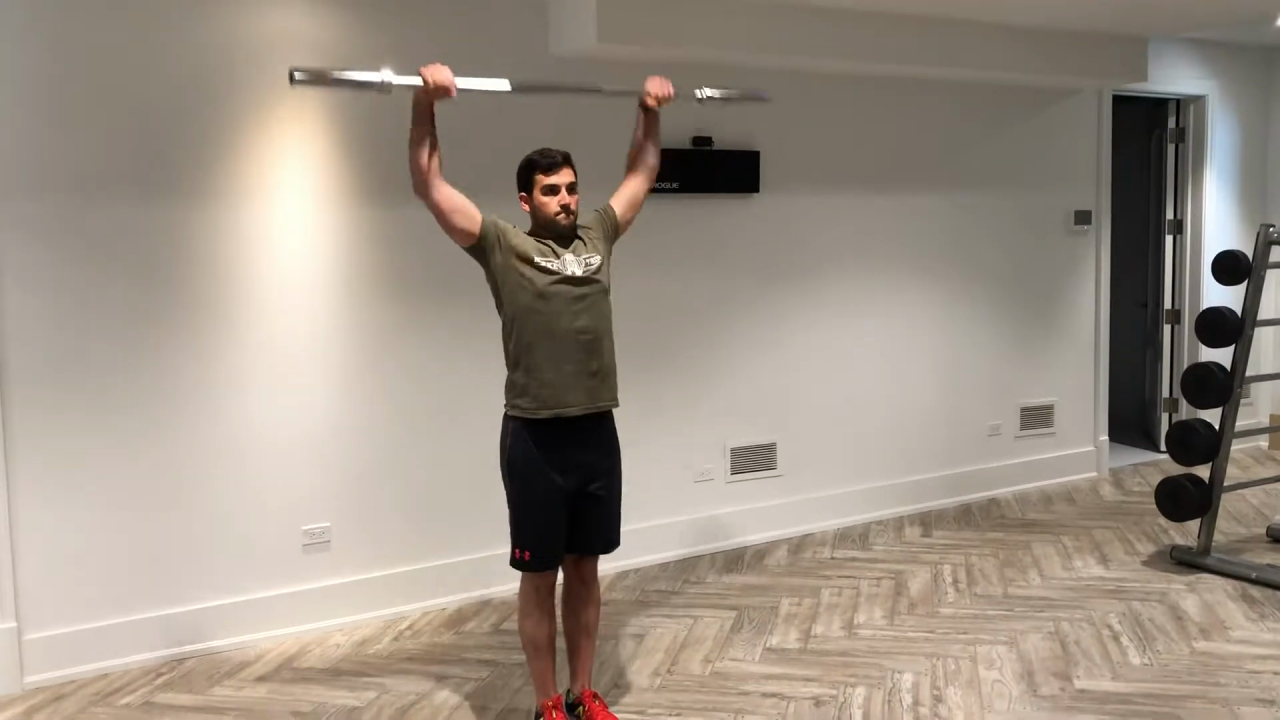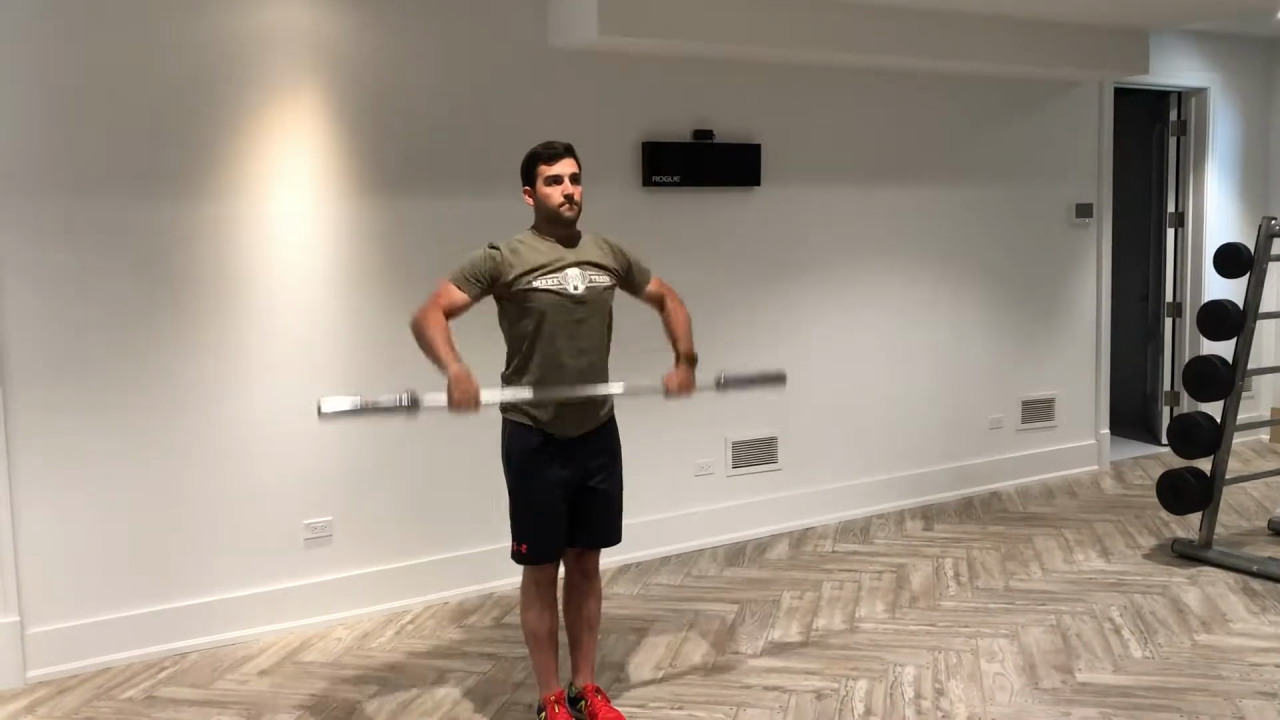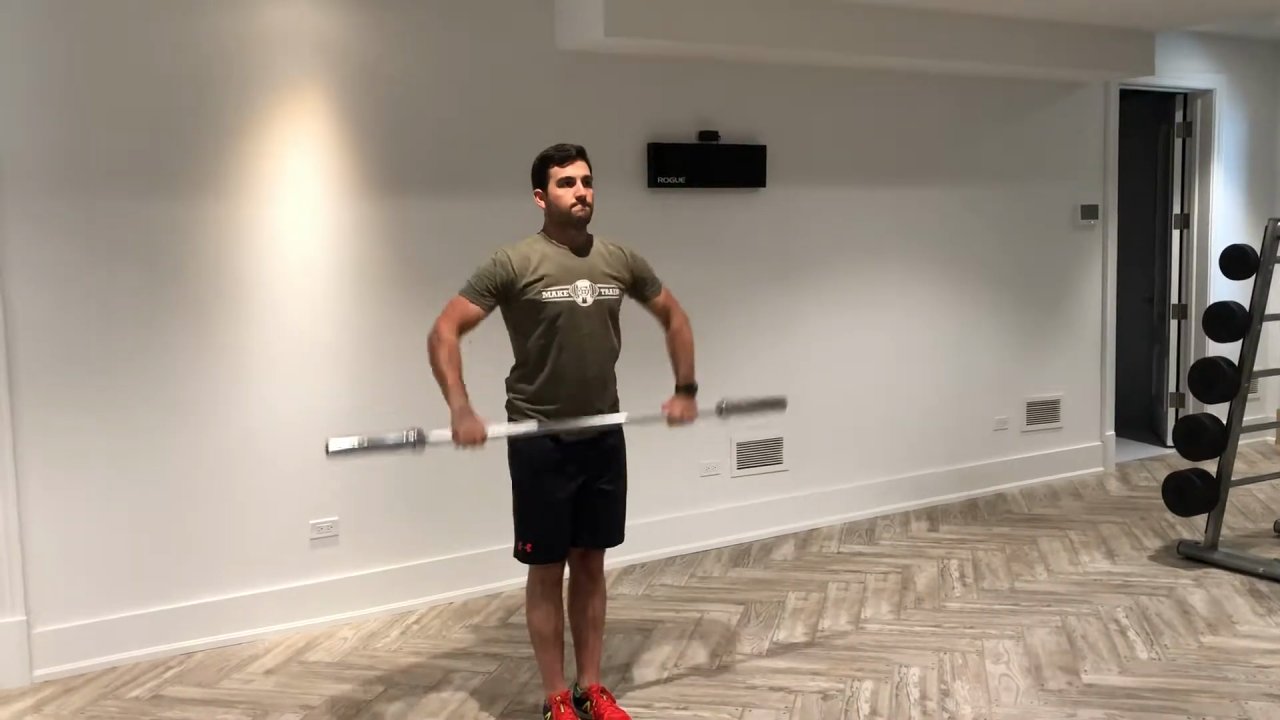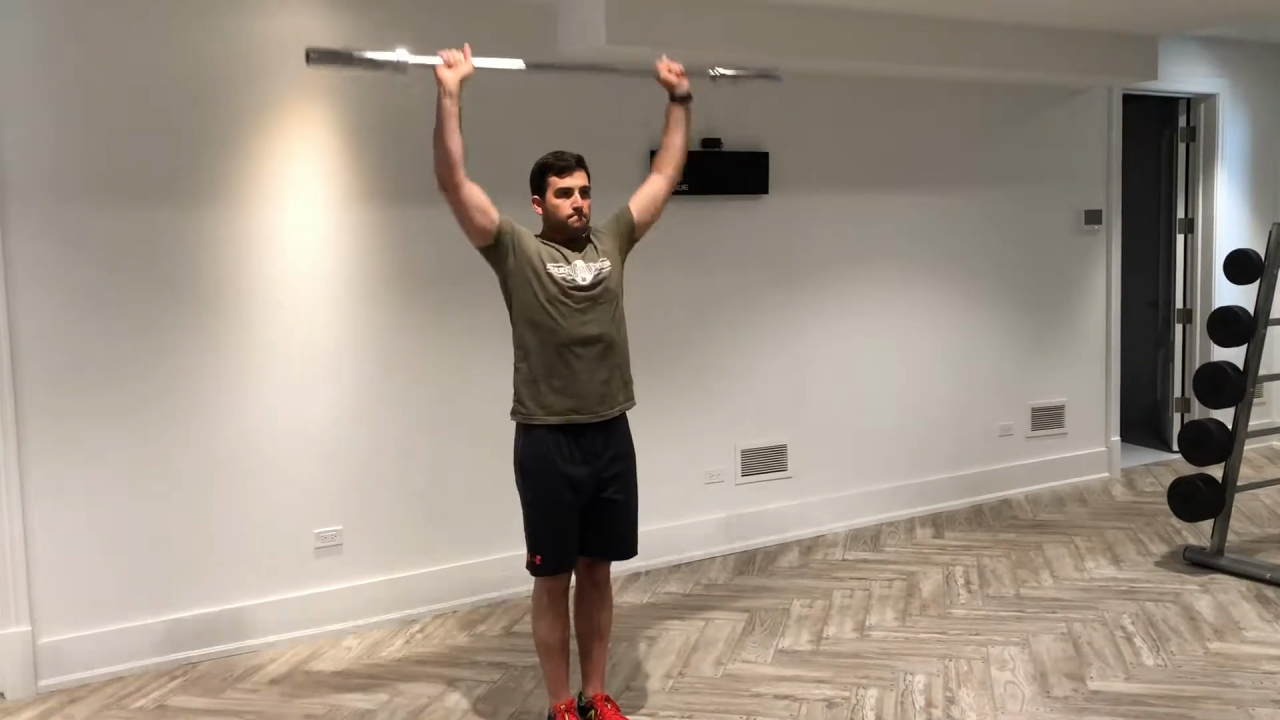
dt=0.5s
person 1, frame 1
left shoulder: (596, 235)
right shoulder: (502, 246)
left elbow: (640, 174)
right elbow: (427, 185)
left wrist: (650, 110)
right wrist: (427, 103)
left hip: (597, 432)
right hip: (535, 437)
left knee: (584, 569)
right knee: (540, 575)
person 1, frame 2
left shoulder: (609, 252)
right shoulder: (505, 256)
left elbow: (668, 299)
right elbow: (428, 315)
left wrist: (684, 359)
right wrist: (455, 372)
left hip: (599, 433)
right hip: (535, 439)
left knee: (586, 563)
right knee: (542, 569)
person 1, frame 3
left shoulder: (621, 259)
right shoulder: (513, 264)
left elbow: (672, 316)
right elbow: (444, 332)
left wrist: (685, 387)
right wrist: (460, 410)
left hip: (604, 436)
right hip: (540, 441)
left knee: (591, 563)
right knee: (547, 569)
person 1, frame 4
left shoulder: (612, 239)
right shoulder: (514, 249)
left elbow: (666, 174)
right elbow: (453, 182)
left wrist: (679, 100)
right wrist: (450, 91)
left hip: (611, 436)
right hip: (548, 442)
left knee: (598, 572)
right knee: (554, 579)
